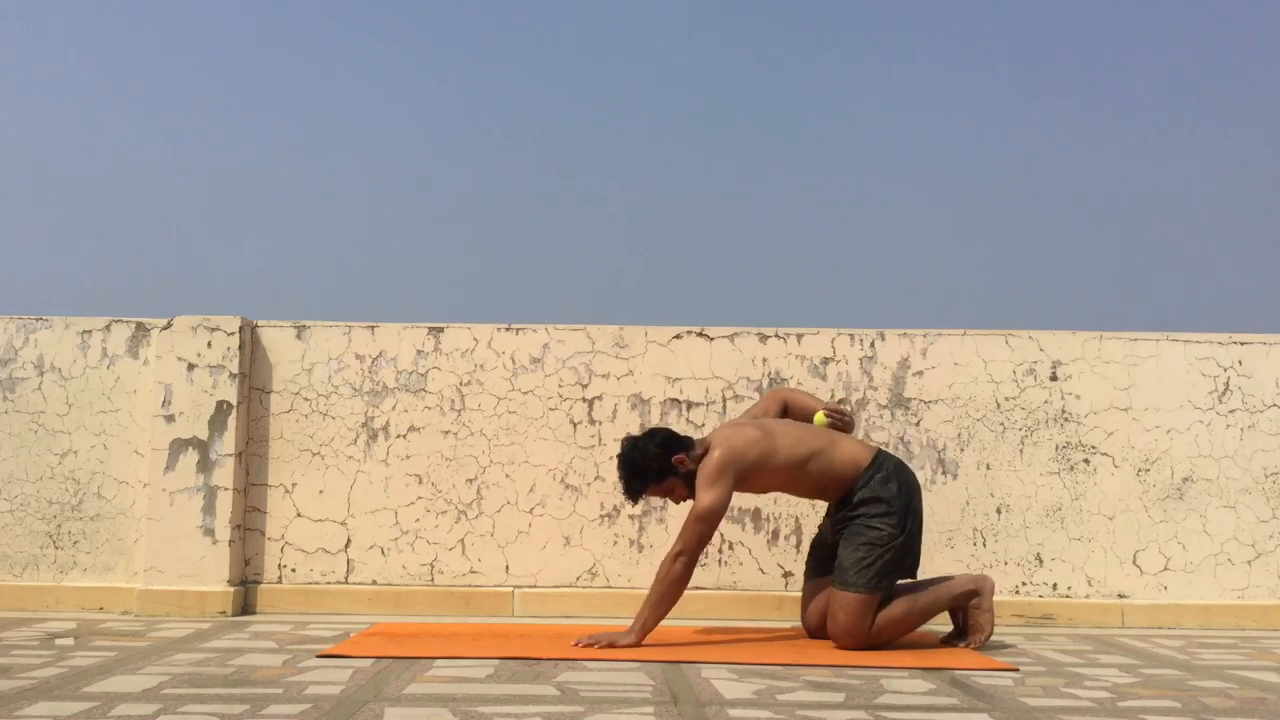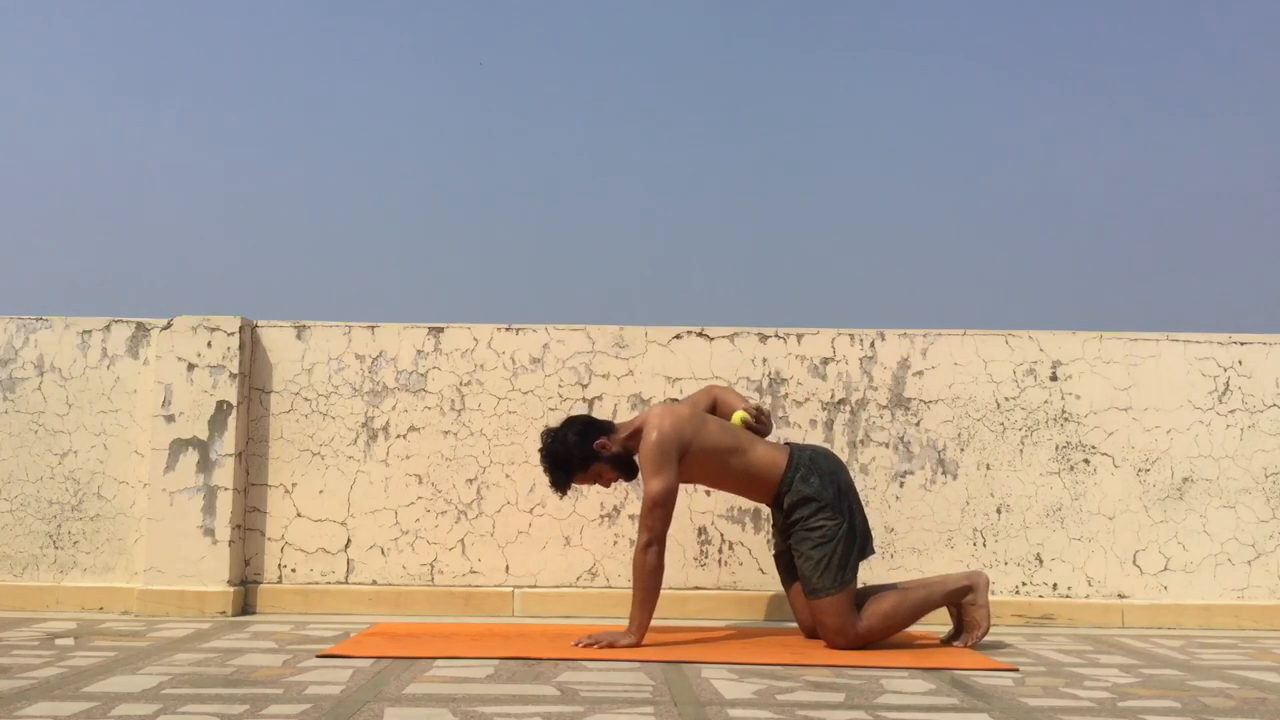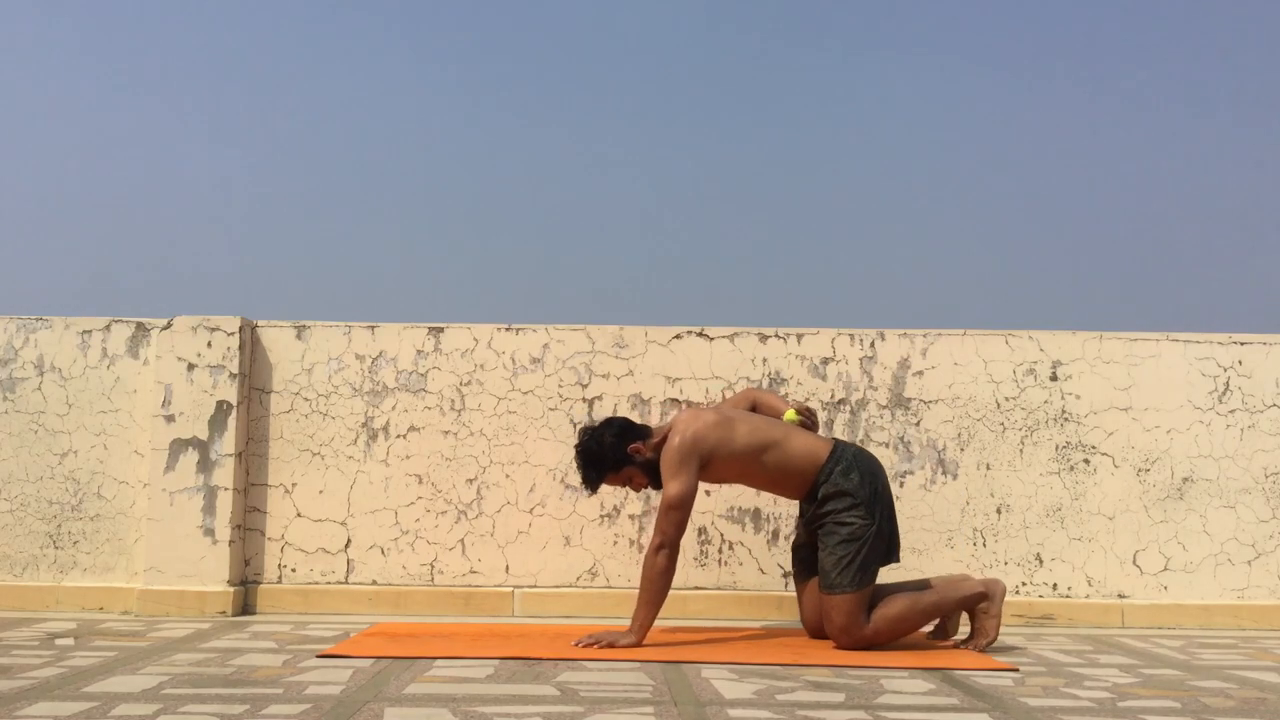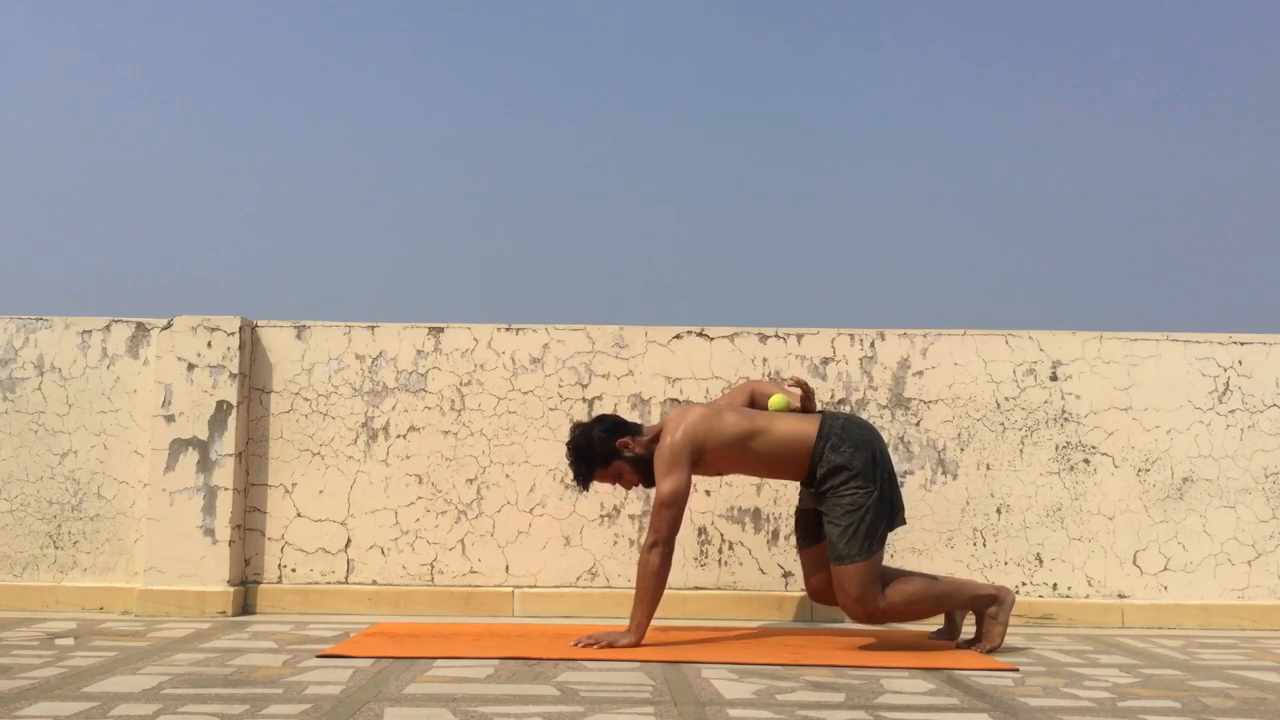
dt=1s
person 1, frame 1
left shoulder: (718, 459)
right shoulder: (734, 433)
left elbow: (683, 556)
right elbow: (781, 395)
left wrist: (635, 632)
right wrist: (823, 411)
left hip: (881, 492)
right hip: (850, 498)
left knee: (848, 634)
right knee: (816, 624)
left ankle: (965, 590)
right ankle: (948, 594)
person 1, frame 2
left shoulder: (655, 438)
right shoulder: (661, 425)
left elbow: (650, 543)
right elbow: (712, 393)
left wrist: (633, 633)
right wrist: (747, 411)
left hip: (812, 488)
right hip: (796, 494)
left knee: (844, 634)
right knee: (814, 624)
left ankle: (963, 586)
right ankle: (949, 592)
person 1, frame 3
left shoulder: (679, 445)
right shoulder: (691, 428)
left elbow: (664, 546)
right elbow: (752, 396)
left wrist: (635, 633)
right wrist: (790, 415)
left hip: (848, 484)
right hip: (824, 492)
left knee: (850, 633)
right knee: (818, 623)
left ankle: (976, 593)
right ankle: (947, 588)
person 1, frame 4
left shoulder: (673, 443)
right shoulder: (690, 427)
left elbow: (658, 544)
right elbow: (750, 389)
left wrist: (634, 632)
right wrist: (798, 405)
left hip: (847, 455)
right hip: (828, 460)
left knee: (864, 605)
right knee: (824, 590)
left ankle: (986, 596)
right ankle: (951, 594)
